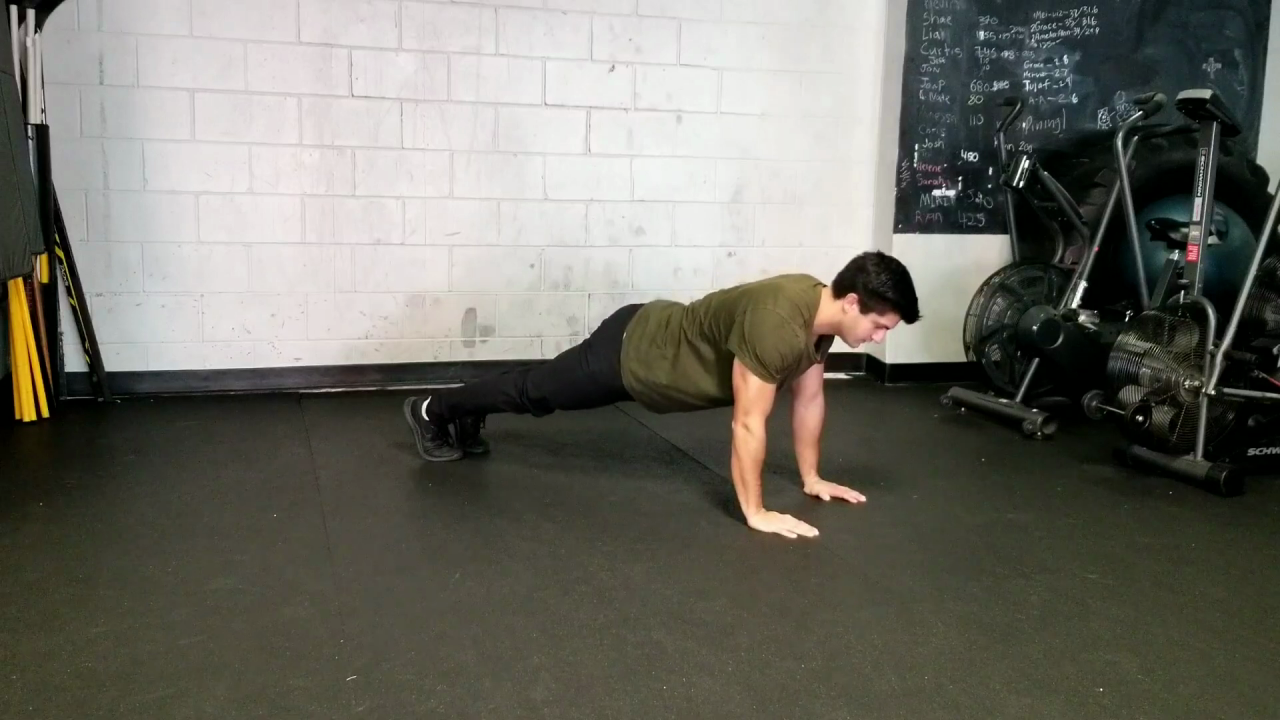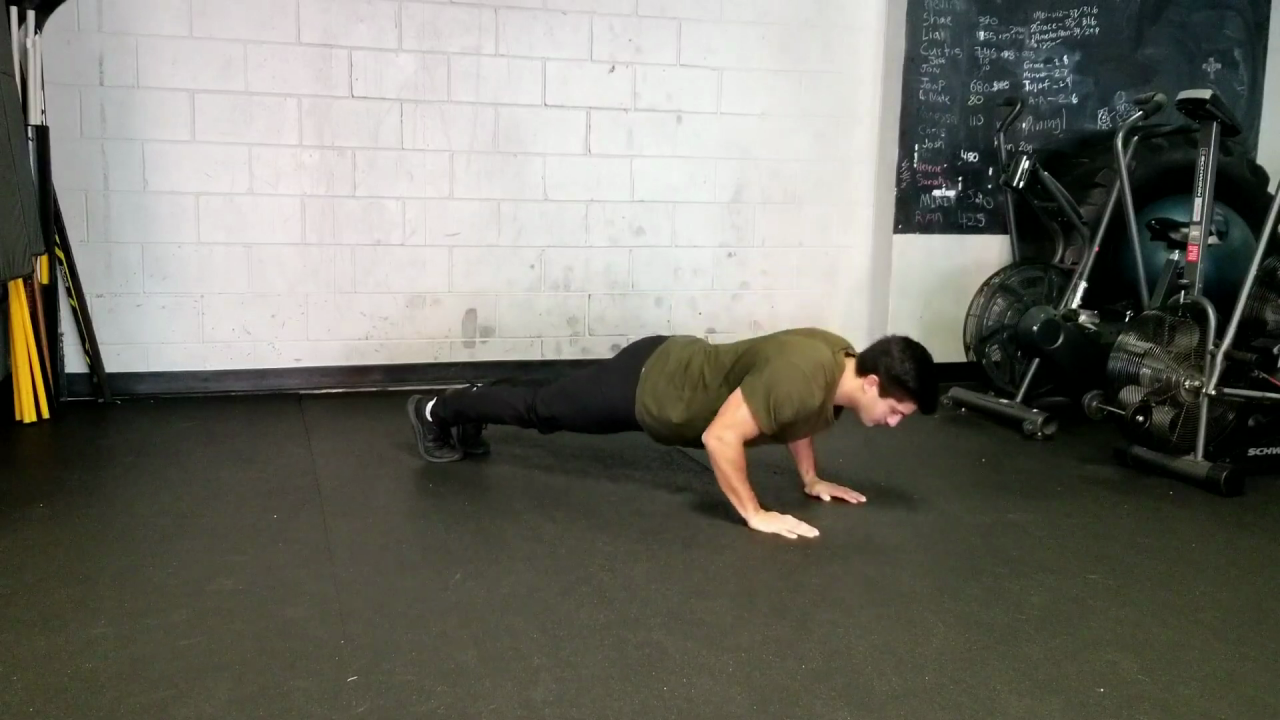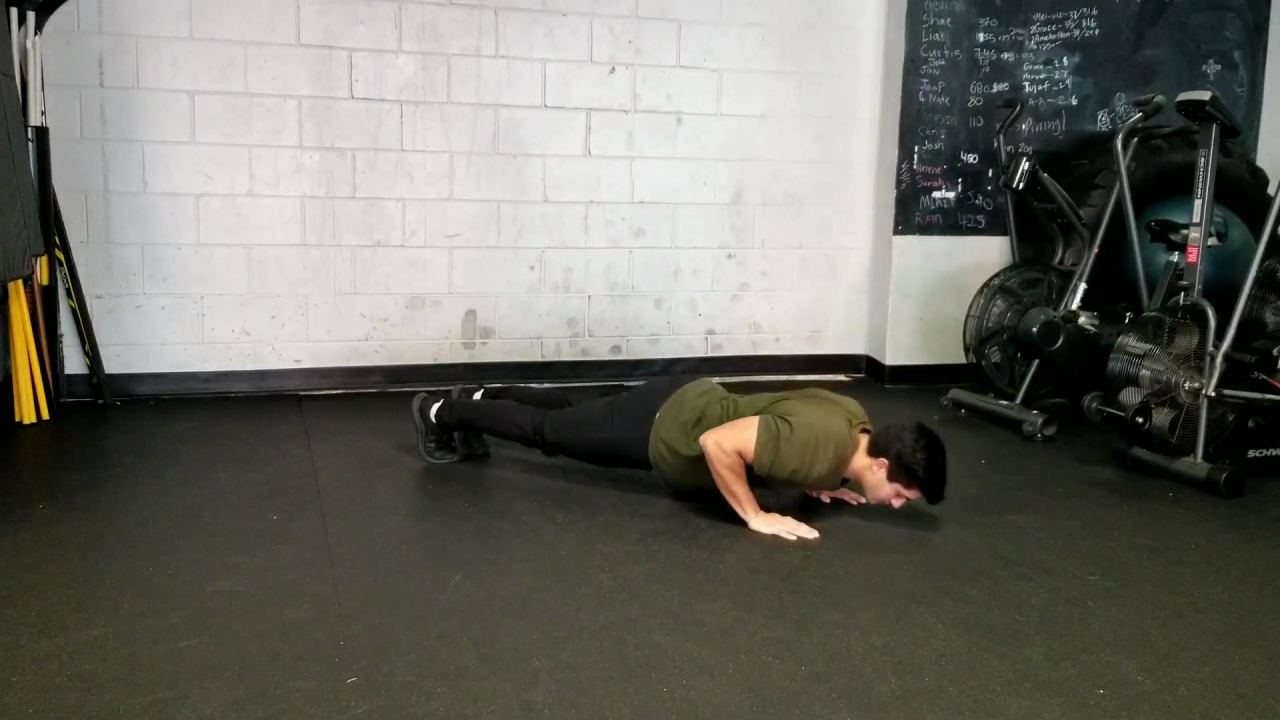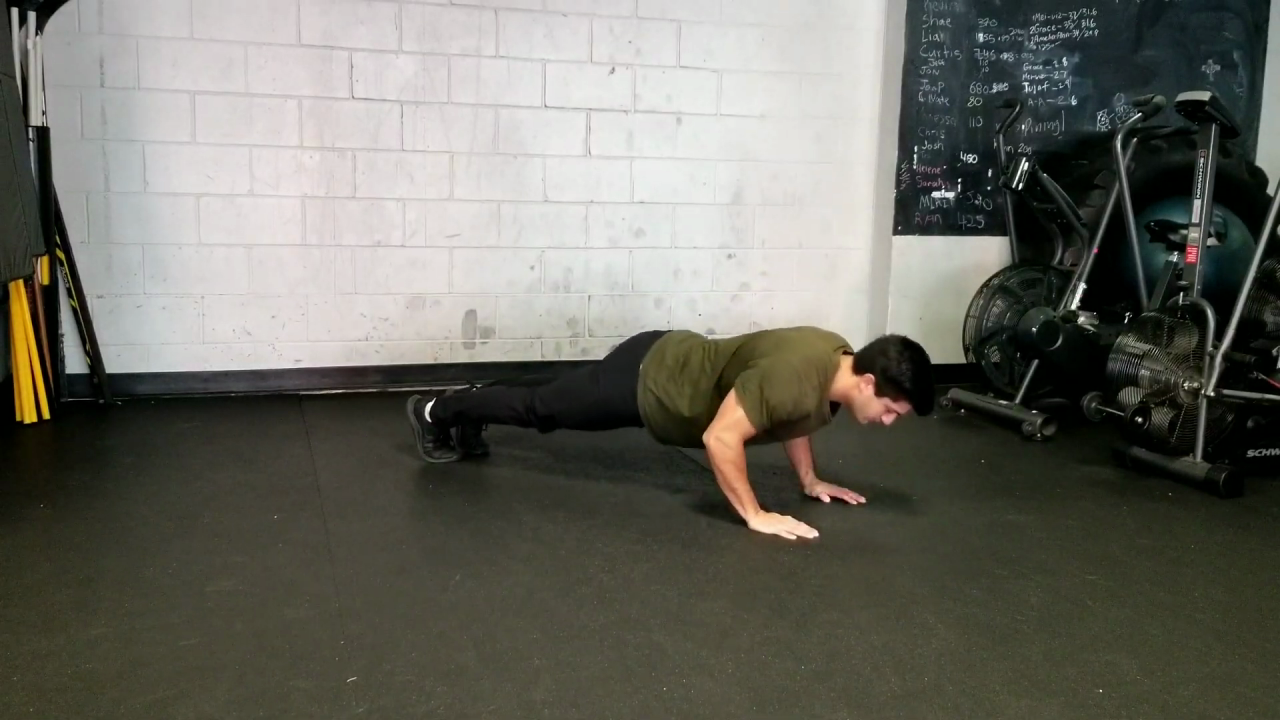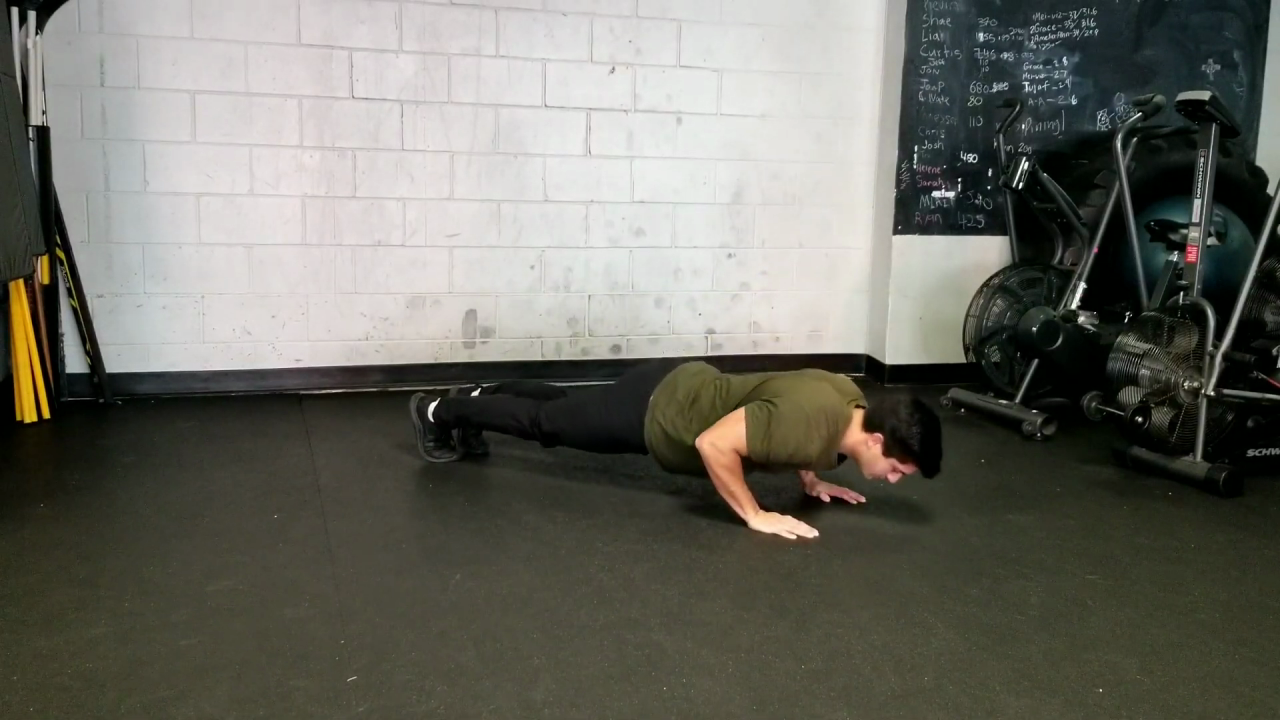
dt=1s
person 1, frame 1
left shoulder: (820, 311)
right shoulder: (777, 324)
left elbow: (809, 398)
right elbow: (747, 424)
left wrist: (812, 478)
right wrist: (755, 512)
left hip: (656, 341)
right hip: (631, 354)
left knee: (543, 389)
right knee: (535, 393)
left ankle: (464, 415)
right ankle: (433, 411)
person 1, frame 2
left shoulder: (840, 359)
right shoulder: (802, 378)
left elbow: (799, 415)
right elbow: (720, 437)
left wrist: (811, 480)
right wrist: (755, 515)
left hip: (675, 367)
right hip: (648, 389)
left knee: (552, 404)
right knee: (542, 410)
left ankle: (473, 398)
right ankle: (437, 412)
person 1, frame 3
left shoulder: (854, 419)
right shoulder: (822, 447)
right elbow: (717, 443)
left wrist: (818, 484)
right wrist: (755, 516)
left hip: (690, 400)
right hip: (663, 431)
left knee: (570, 417)
right knee: (549, 432)
left ankle: (480, 398)
right ankle: (443, 413)
person 1, frame 4
left shoulder: (837, 357)
right shoulder: (796, 375)
left elbow: (794, 415)
right elbow: (720, 437)
left wrist: (809, 480)
right wrist: (755, 515)
left hip: (675, 366)
right hip: (647, 383)
left knee: (551, 404)
right knee: (539, 410)
left ankle: (467, 410)
right ankle: (436, 413)
person 1, frame 5
left shoulder: (848, 398)
right shoulder: (810, 424)
right elbow: (713, 443)
left wrist: (811, 479)
right wrist: (754, 515)
left hip: (686, 387)
right hip: (656, 414)
left knee: (566, 409)
right knee: (545, 423)
left ankle: (480, 397)
right ankle: (439, 412)
